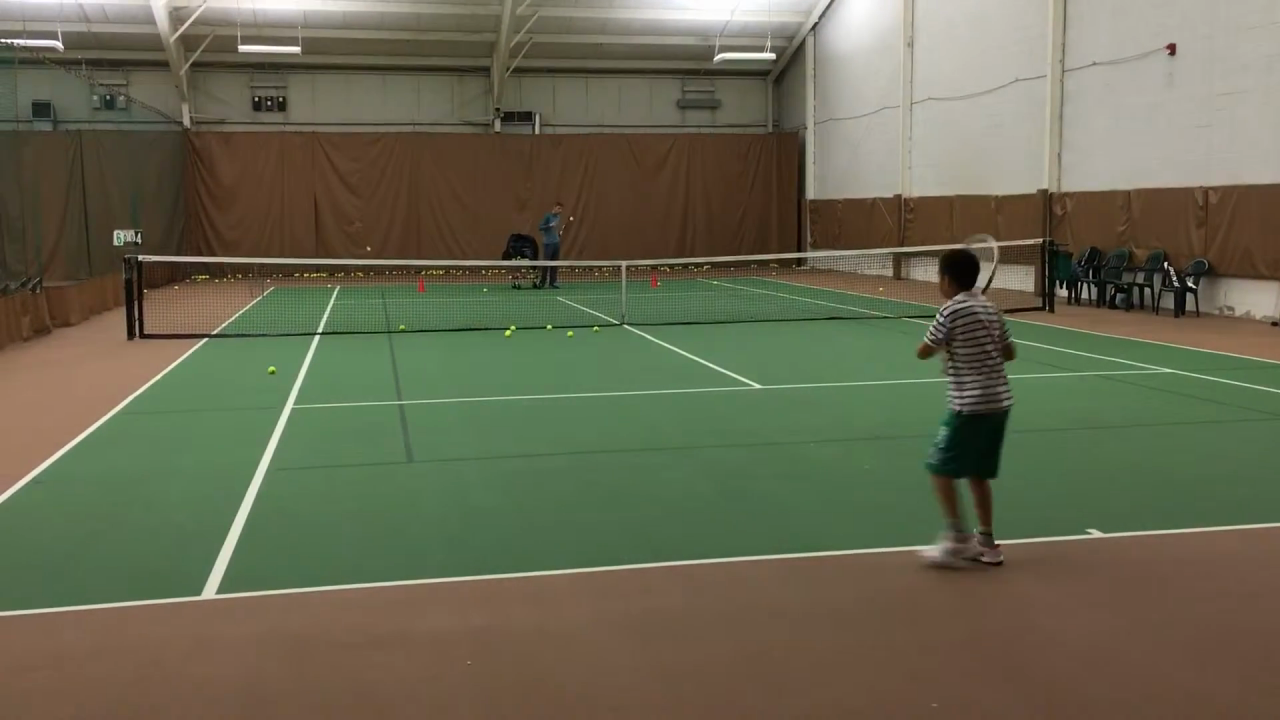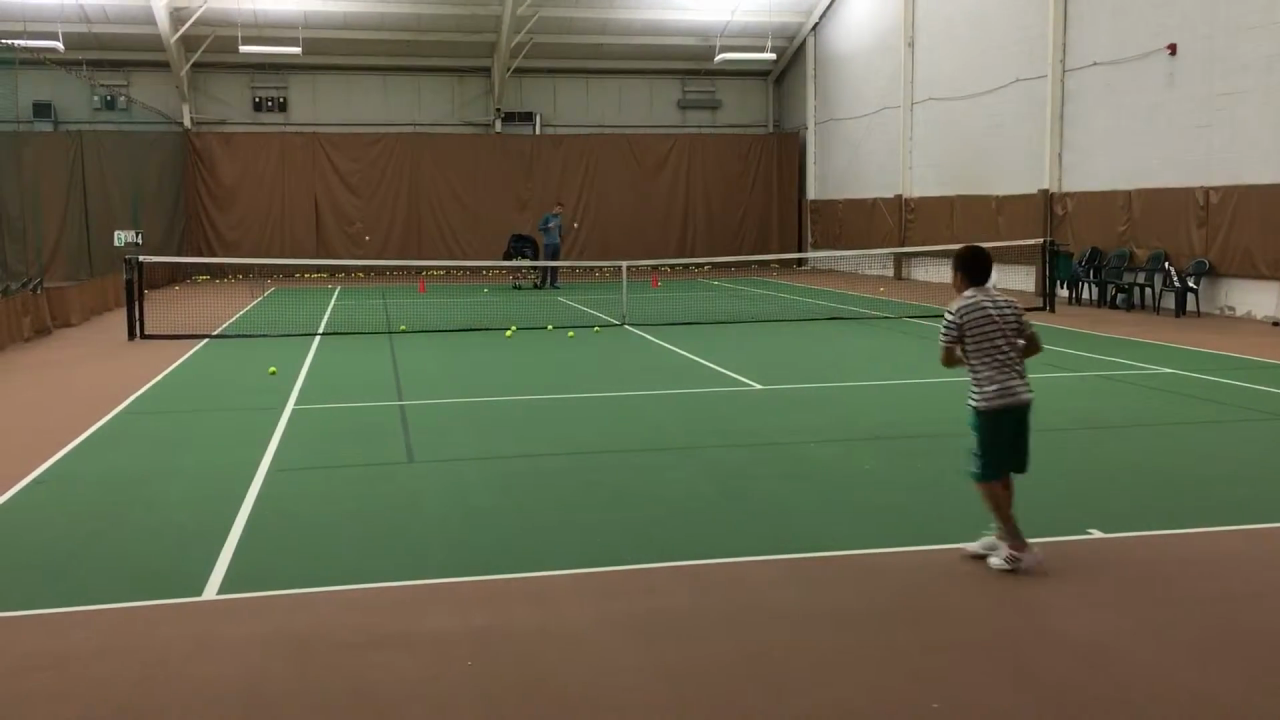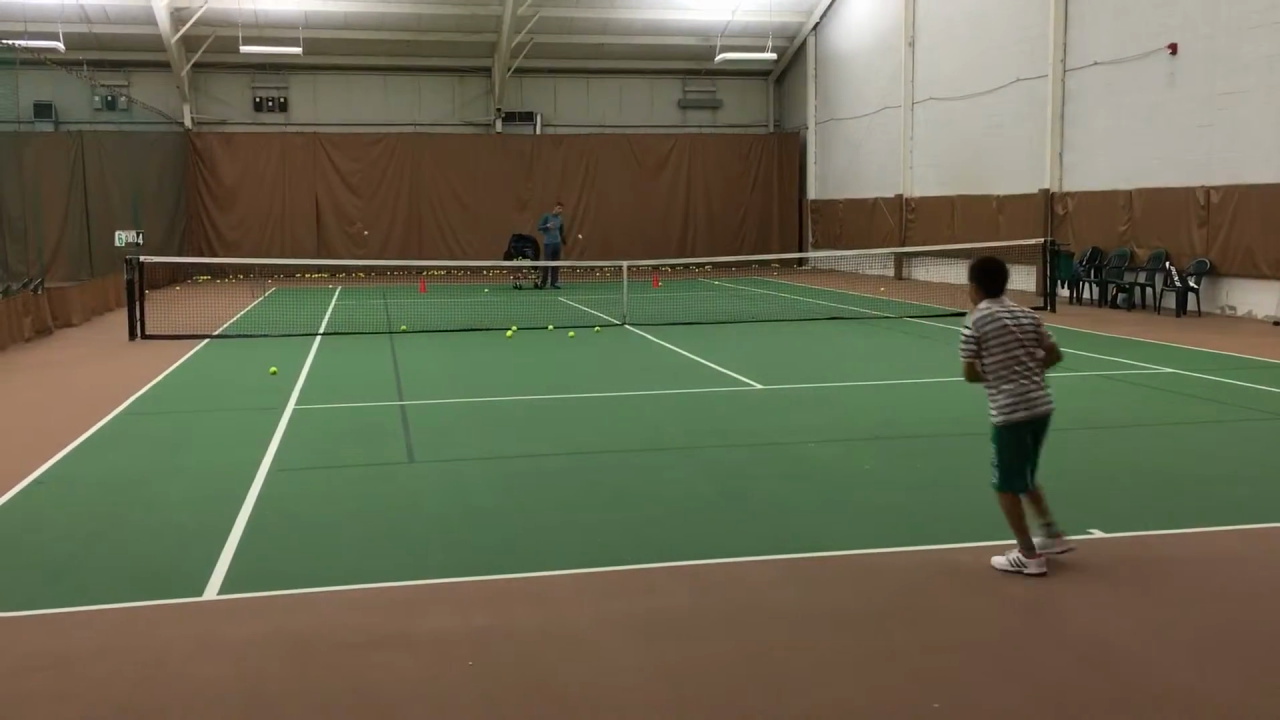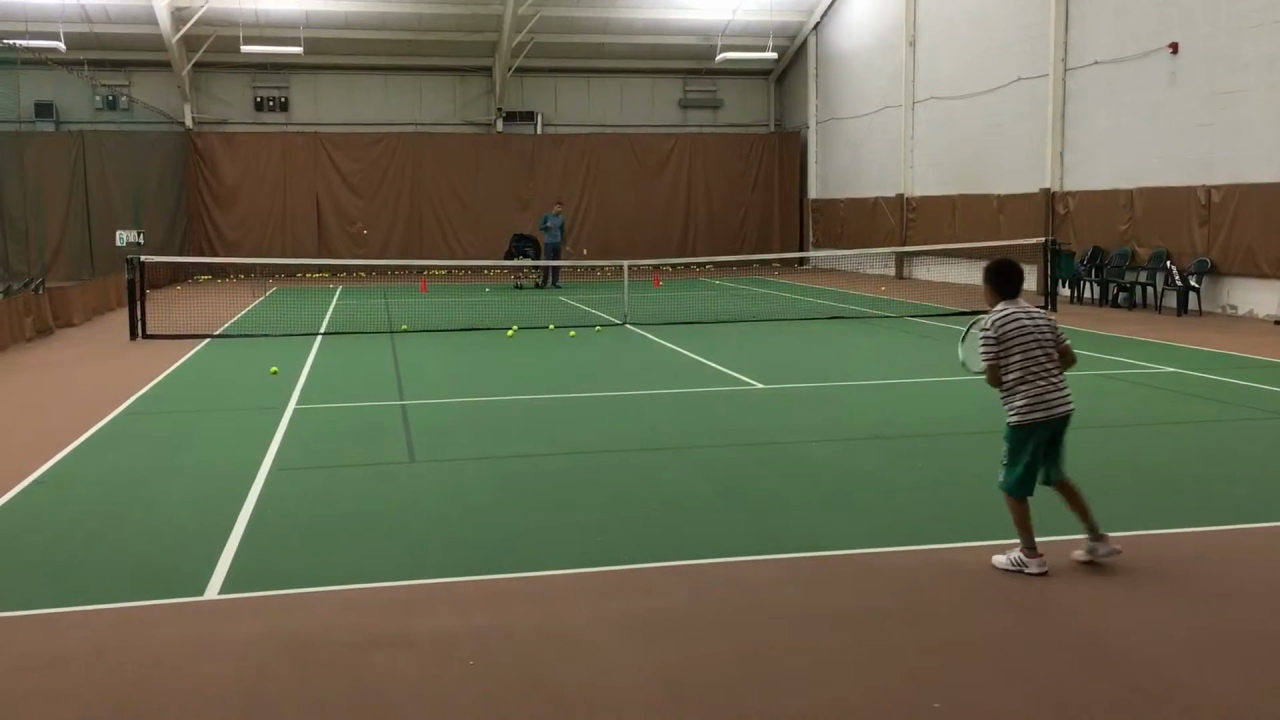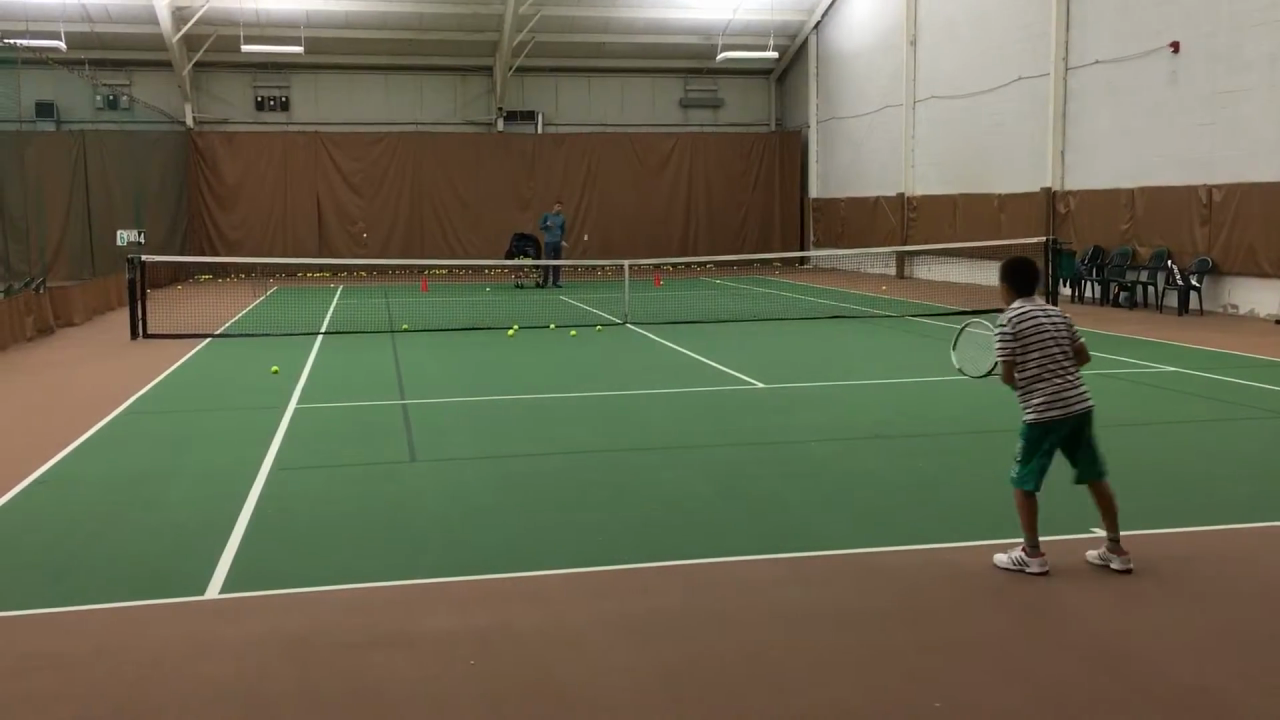
dt=0.1s
person 1, frame 1
left shoulder: (951, 312)
right shoulder: (990, 309)
left elbow: (924, 353)
right elbow: (1009, 353)
left wrist: (945, 348)
left hip: (972, 405)
right hip: (999, 402)
left knee: (940, 468)
right knee: (977, 472)
left ankle: (957, 538)
right ankle: (984, 541)
person 1, frame 2
left shoulder: (959, 309)
right shoulder: (1009, 303)
left elbow: (947, 359)
right elbow: (1034, 346)
left hip: (990, 401)
right hip: (1019, 396)
left knee: (986, 475)
right knee: (1001, 469)
left ankle: (1018, 547)
right ankle: (1004, 536)
person 1, frame 3
left shoulder: (974, 322)
right shoulder: (1027, 315)
left elbow: (969, 374)
right elbow: (1054, 356)
left hip: (1010, 412)
right hip: (1040, 405)
left knee: (1006, 485)
right knee: (1019, 476)
left ankle: (1029, 556)
right ankle: (1051, 534)
person 1, frame 4
left shoulder: (992, 323)
right shoulder: (1041, 316)
left elbow: (993, 378)
right elbow: (1069, 358)
left hip: (1027, 414)
right hip: (1060, 406)
left knee: (1013, 486)
right knee: (1056, 476)
left ankle: (1029, 555)
right ankle: (1097, 540)
person 1, frame 5
left shoulder: (1009, 320)
right shoulder: (1057, 314)
left elbow: (1008, 376)
right elbow: (1084, 356)
left wrist: (1020, 384)
left hip: (1044, 412)
right hip: (1079, 404)
left knee: (1023, 483)
right knee: (1094, 477)
left ankle: (1032, 554)
right ankle: (1115, 550)
